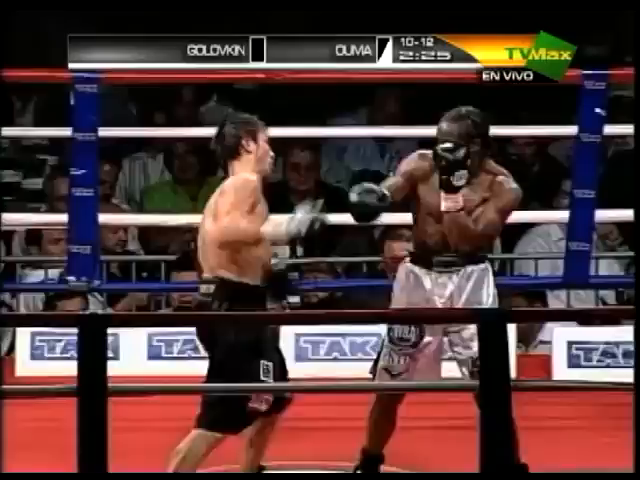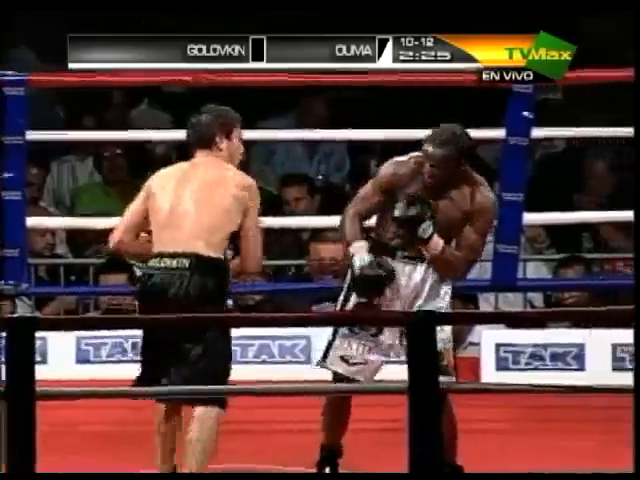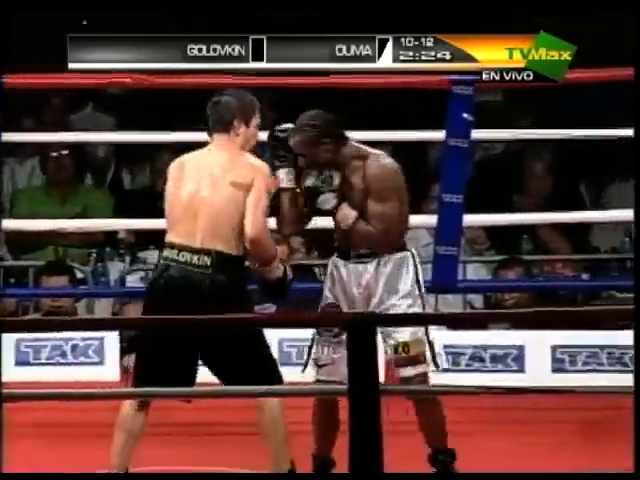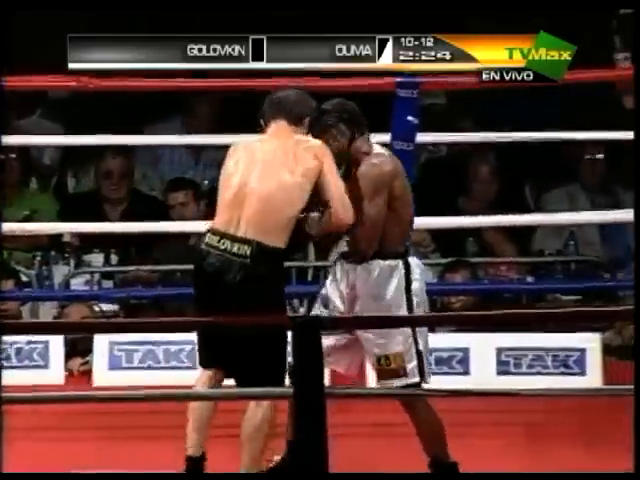
dt=0.4s
person 1, frame 1
left shoulder: (235, 189)
right shoulder: (247, 181)
right elbow: (221, 235)
left wrist: (265, 274)
right wrist: (280, 229)
left hip: (241, 307)
right hip: (233, 314)
left knee: (273, 401)
right knee: (218, 423)
left ankle: (250, 472)
person 1, frame 2
left shoulder: (159, 178)
right shoulder: (242, 184)
left elbow: (119, 240)
right elbow: (252, 264)
right wrist: (222, 270)
left hip: (156, 282)
right hip: (200, 285)
left knee: (169, 390)
right knee: (208, 402)
left ankle: (166, 467)
person 1, frame 3
left shoulder: (179, 166)
right shoulder: (256, 169)
right elbow: (254, 234)
right wrist: (272, 266)
left hip: (169, 275)
right hip: (220, 282)
left knee: (143, 389)
right knee: (267, 385)
left ankle: (116, 471)
right ankle: (283, 469)
person 1, frame 4
left shoulder: (239, 148)
right shoulder: (314, 150)
right elbow: (344, 218)
left hip: (211, 261)
right hip: (255, 271)
left knee: (214, 367)
right knee: (264, 385)
left ankle: (194, 461)
person 2, frame 1
left shoulder: (505, 188)
right shoulder: (421, 163)
left elbow: (467, 240)
right elbow: (387, 192)
left wrist: (452, 187)
right wrist: (370, 196)
left hip: (469, 281)
right hip: (418, 275)
right knee: (391, 383)
left ankle: (511, 464)
right ankle: (368, 462)
person 2, frame 2
left shoulder: (480, 200)
right shoulder: (396, 170)
left elbow: (459, 268)
right elbow: (351, 215)
left wrist: (425, 233)
right wrist: (360, 253)
left hip: (430, 278)
right hip: (377, 268)
right knee: (346, 376)
left ankle: (449, 469)
right ankle: (329, 457)
person 2, frame 3
left shoulder: (381, 169)
right shoulder: (323, 164)
left elbow: (382, 239)
right elbow: (290, 228)
left wrist: (333, 203)
right wrist: (285, 172)
left hip: (390, 270)
right hip: (344, 270)
left knee: (413, 378)
right knee: (327, 382)
left ankle: (443, 461)
right ankle: (321, 465)
person 2, frame 4
left shoulder: (374, 167)
right shoulder: (361, 165)
left elbow: (366, 242)
left hip: (387, 276)
right hip: (349, 270)
left knee: (407, 389)
left ankle: (445, 468)
